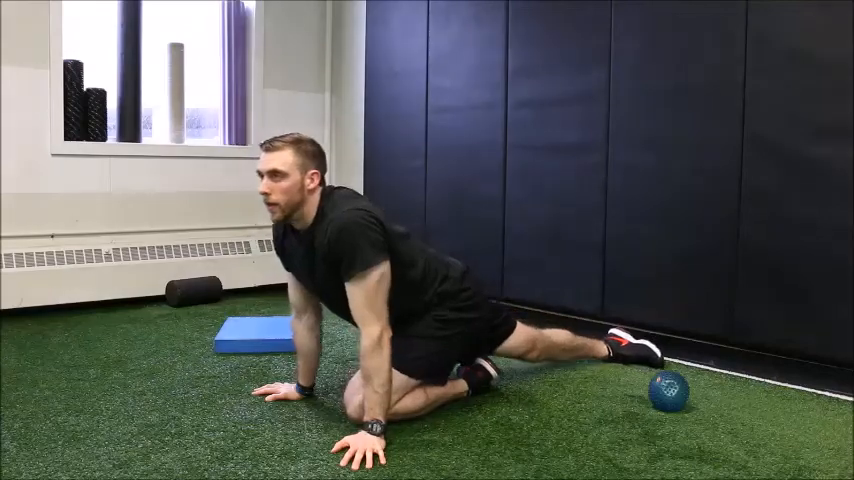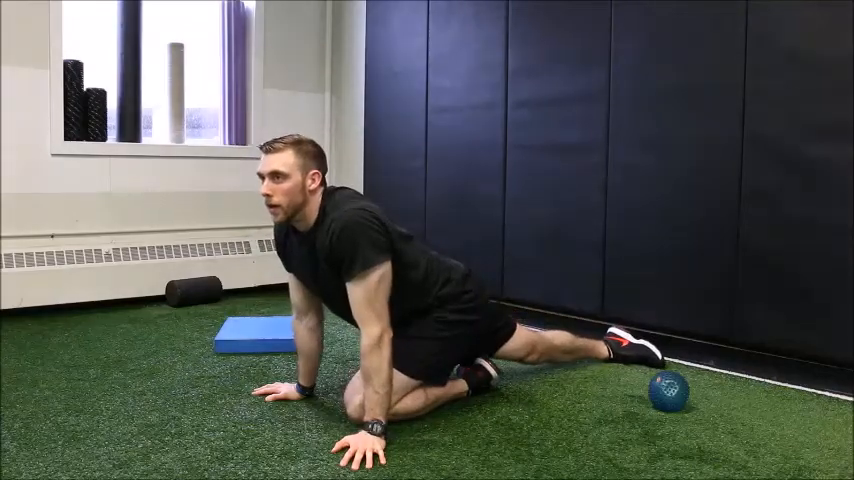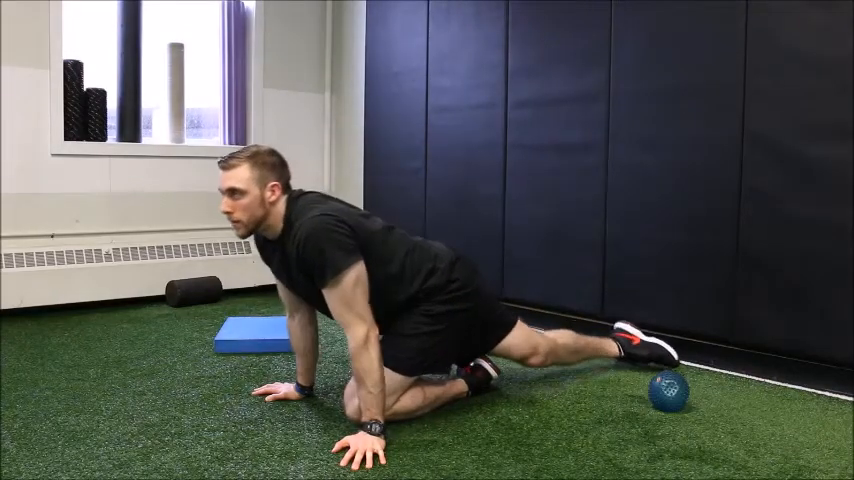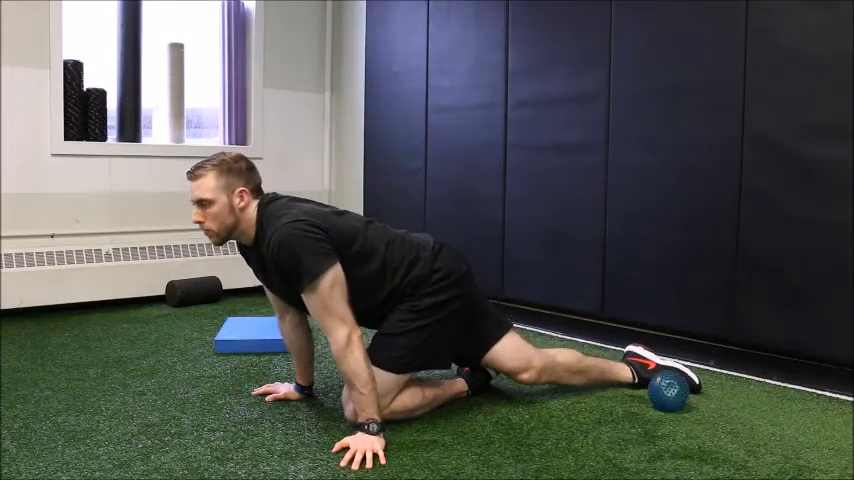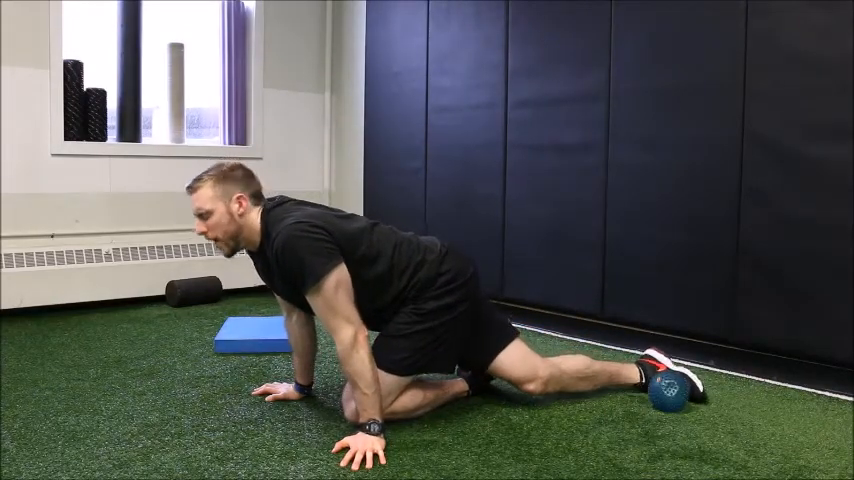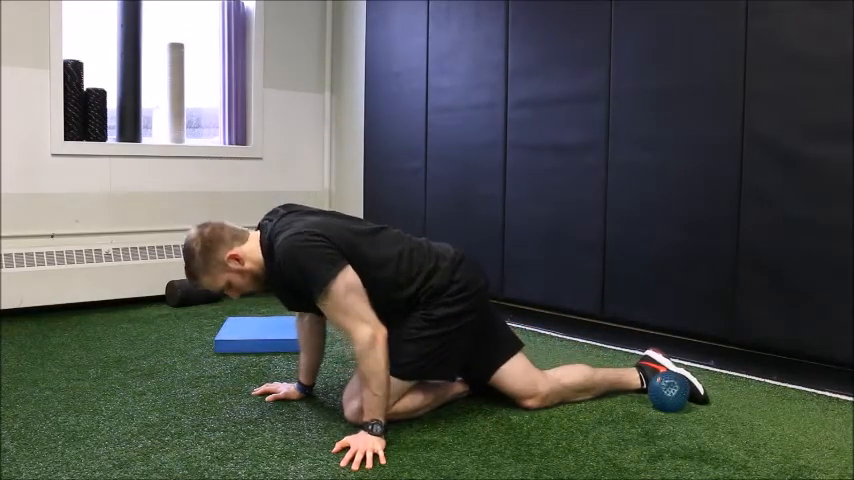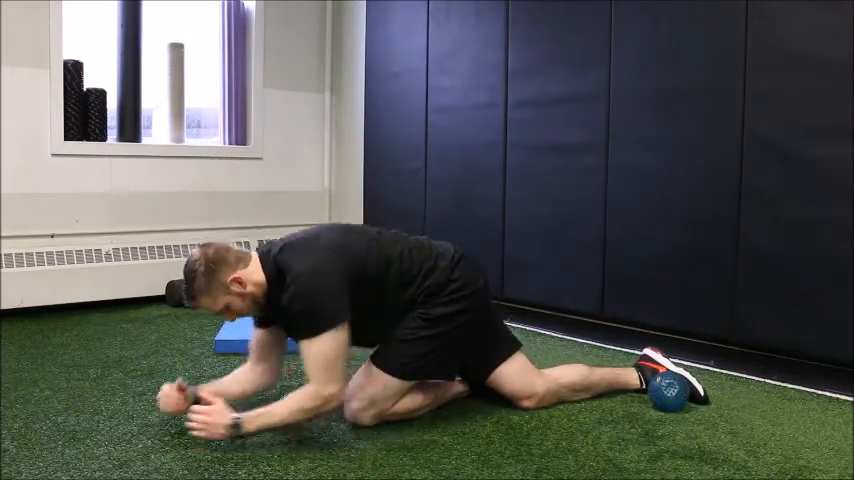
dt=0.7s
person 1, frame 1
left shoulder: (351, 225)
right shoulder: (286, 232)
left elbow: (375, 332)
right elbow: (304, 315)
left wrist: (373, 429)
right wrist: (303, 385)
left hip: (446, 304)
right hip: (431, 303)
left knee: (359, 405)
right knee: (532, 347)
left ankle: (470, 380)
right ankle: (609, 347)
person 1, frame 2
left shoulder: (352, 225)
right shoulder: (287, 233)
left elbow: (376, 332)
right elbow: (306, 316)
left wrist: (374, 429)
right wrist: (303, 385)
left hip: (449, 305)
right hip: (418, 308)
left knee: (359, 405)
right knee: (533, 349)
left ankle: (469, 380)
right ankle: (609, 347)
person 1, frame 3
left shoulder: (318, 231)
right shoulder: (269, 238)
left elbow: (362, 332)
right elbow: (300, 313)
left wrist: (372, 428)
right wrist: (302, 384)
left hip: (442, 291)
right hip: (439, 288)
left knee: (359, 406)
right knee: (534, 351)
left ankle: (468, 381)
right ankle: (621, 344)
person 1, frame 4
left shoulder: (291, 236)
right shoulder: (253, 240)
left elbow: (343, 334)
right elbow: (289, 314)
left wrist: (370, 427)
right wrist: (302, 384)
left hip: (432, 284)
right hip: (436, 278)
left knee: (359, 408)
right knee: (529, 367)
left ankle: (467, 382)
right ankle: (634, 369)
person 1, frame 5
left shoulder: (296, 239)
right shoulder: (264, 243)
left elbow: (350, 335)
right elbow: (297, 313)
left wrist: (370, 429)
right wrist: (300, 385)
left hip: (437, 289)
right hip: (443, 284)
left knee: (357, 407)
right knee: (535, 378)
left ankle: (466, 383)
right ankle: (642, 372)
person 1, frame 6
left shoulder: (298, 249)
right shoulder: (275, 235)
left elbow: (369, 333)
right elbow: (309, 312)
left wrist: (373, 429)
right wrist: (303, 384)
left hip: (446, 295)
right hip: (454, 288)
left knee: (358, 406)
right knee: (535, 391)
left ankle: (465, 383)
right ankle: (643, 374)
person 1, frame 7
left shoulder: (307, 282)
right shoulder: (268, 281)
left elbow: (323, 392)
right elbow: (260, 371)
left wrist: (233, 423)
right wrist: (196, 395)
left hip: (446, 293)
right hip: (451, 291)
left knee: (361, 406)
right knee: (532, 392)
left ankle: (464, 384)
right ankle: (642, 373)
